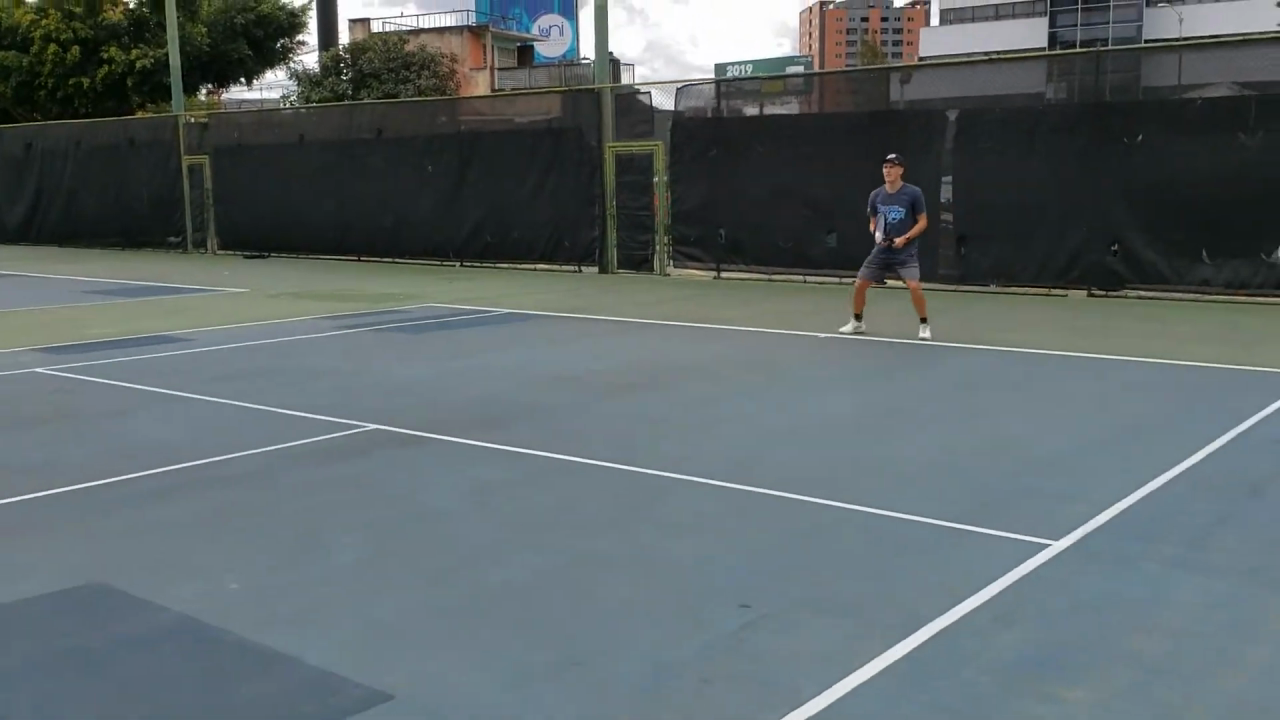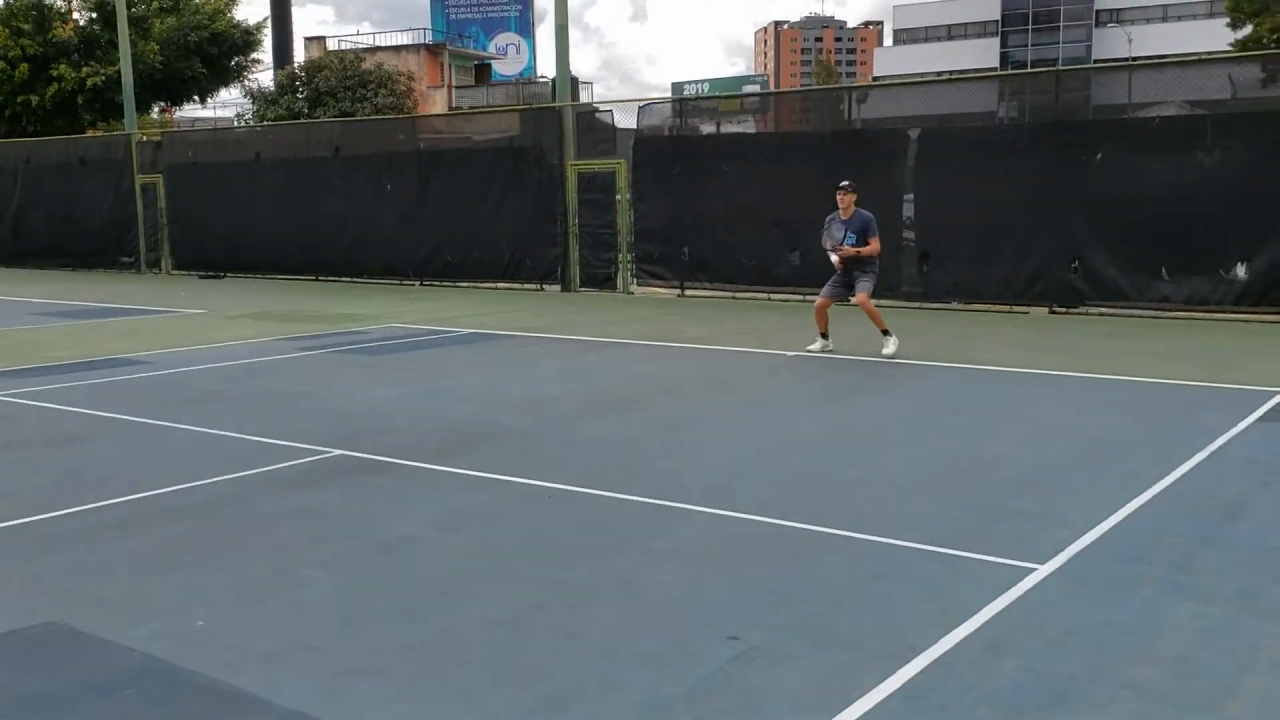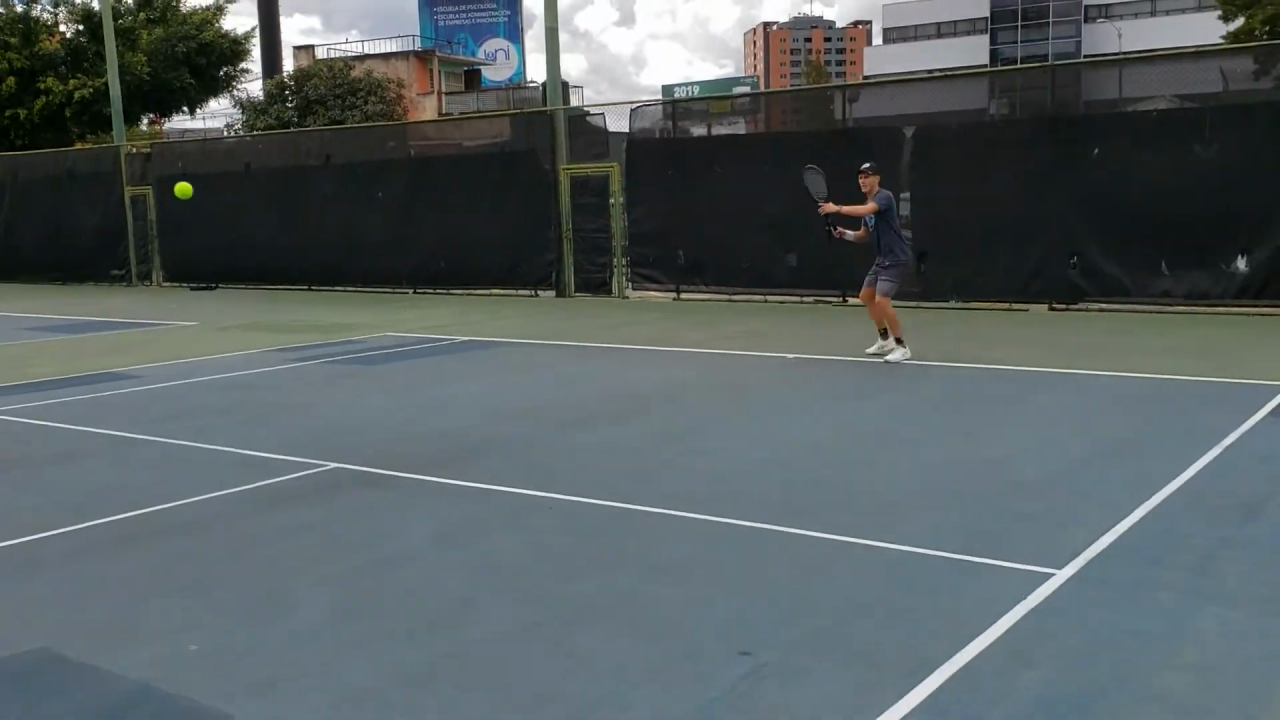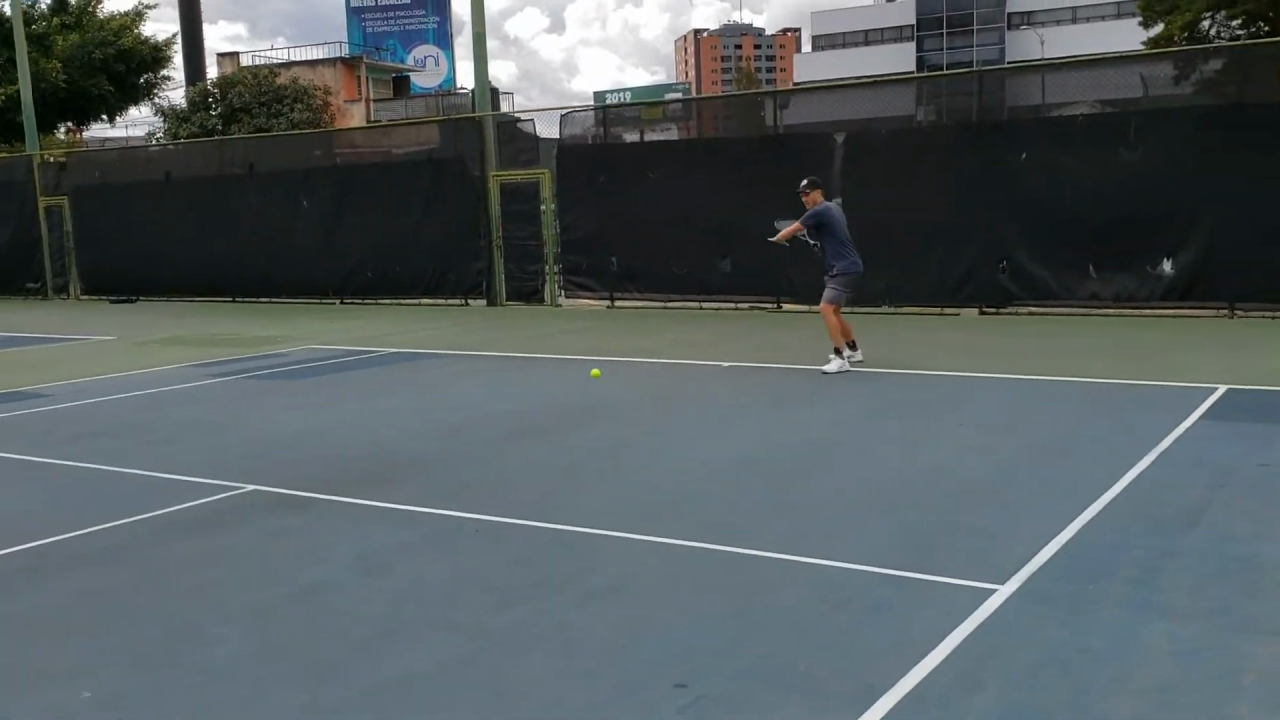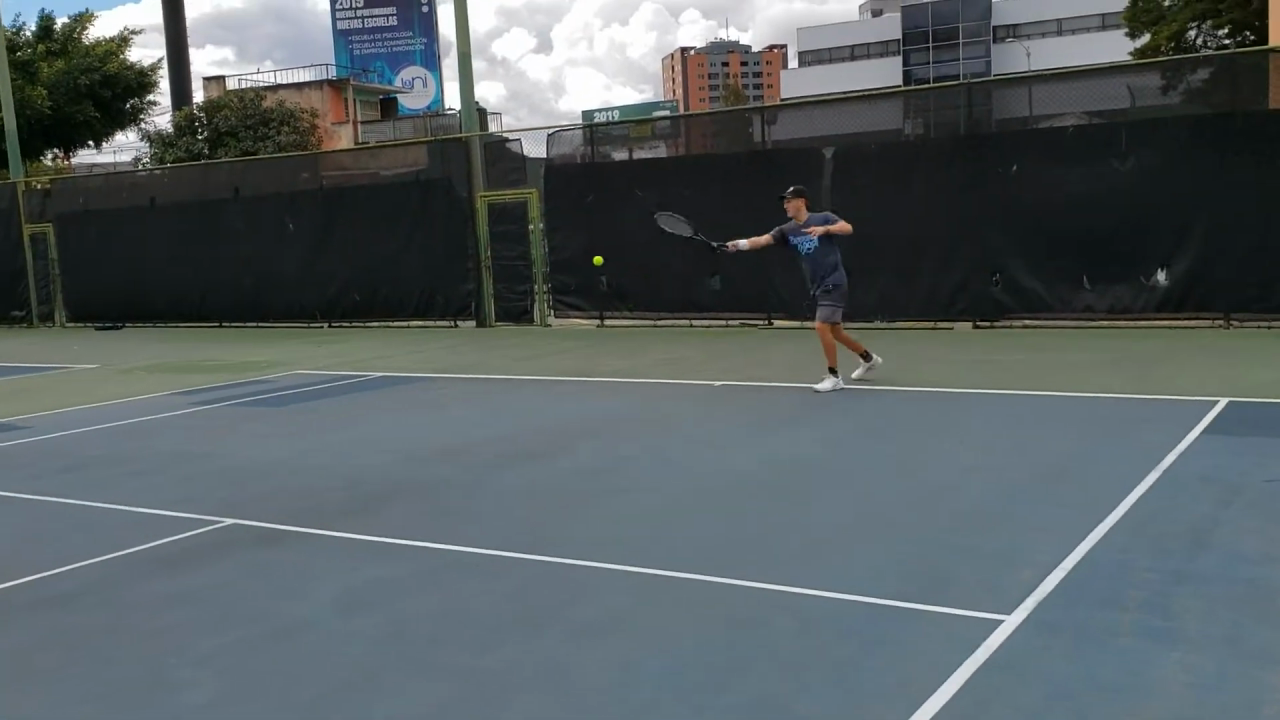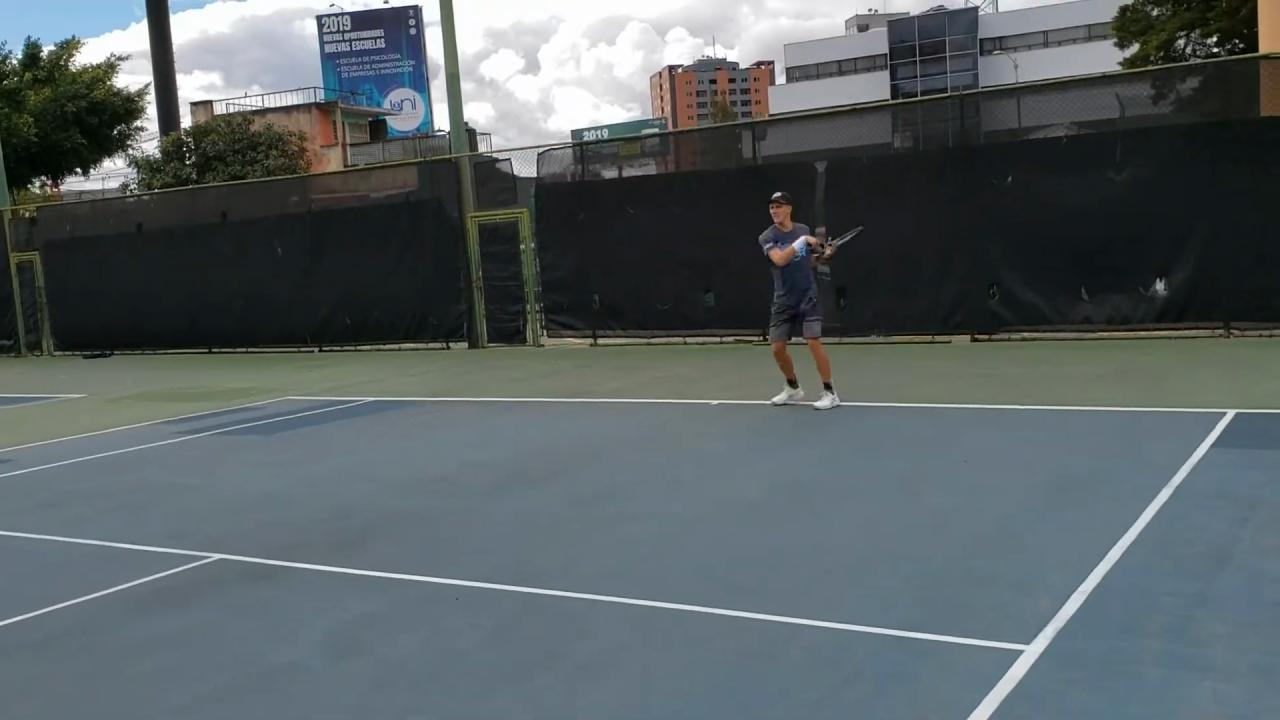
dt=0.4s
person 1, frame 1
left shoulder: (914, 193)
right shoulder: (875, 195)
left elbow: (923, 222)
left wrist: (904, 238)
right wrist: (877, 235)
left hip: (905, 251)
right hip: (882, 251)
left knee: (914, 286)
right knee: (859, 286)
left ankle: (924, 325)
right ankle: (857, 321)
person 1, frame 2
left shoulder: (866, 218)
right shoulder: (831, 220)
left elbow: (876, 247)
left wrist: (853, 251)
right wrist: (834, 258)
left hip: (865, 269)
right hip: (844, 271)
left knee: (862, 300)
right knee: (820, 305)
left ankle: (889, 337)
right ankle: (824, 341)
person 1, frame 3
left shoulder: (884, 196)
right shoulder: (868, 202)
left elbow: (865, 211)
right elbow: (864, 235)
left wrist: (836, 209)
right wrist: (844, 233)
left hip: (896, 259)
right hip: (882, 260)
left knee: (881, 301)
right knee: (865, 297)
left ankle: (901, 347)
right ankle: (885, 339)
person 1, frame 4
left shoulder: (818, 212)
right shoulder: (833, 208)
left elbow: (788, 232)
left wrist: (777, 238)
right wrist: (820, 238)
left hip: (845, 269)
right hip: (846, 268)
left knee: (825, 309)
right knee: (833, 312)
left ankle: (840, 358)
right ankle: (853, 350)
person 1, frame 5
left shoulder: (824, 218)
right shoulder: (787, 230)
left elbow: (847, 229)
right elbow: (761, 241)
left wrist: (824, 228)
right wrist: (740, 244)
left hip: (834, 283)
right hip: (819, 286)
left knee: (822, 327)
right knee: (835, 331)
left ankle: (834, 376)
right ankle: (869, 359)
person 1, frame 6
left shoulder: (804, 230)
right shoulder: (767, 236)
right elbow: (779, 260)
left wrist: (824, 254)
right wrist: (802, 242)
left hip: (808, 298)
right hip: (783, 302)
left knee: (814, 343)
right knee: (777, 348)
left ankle: (829, 393)
right ankle: (793, 388)
